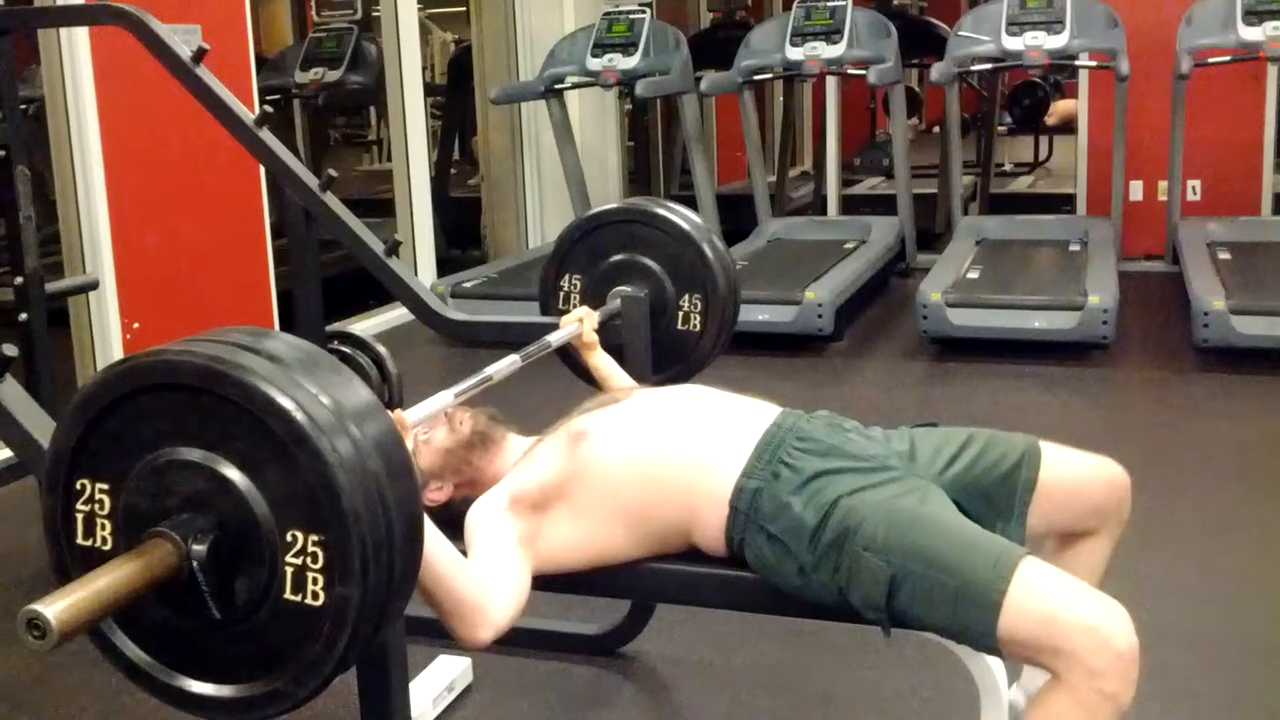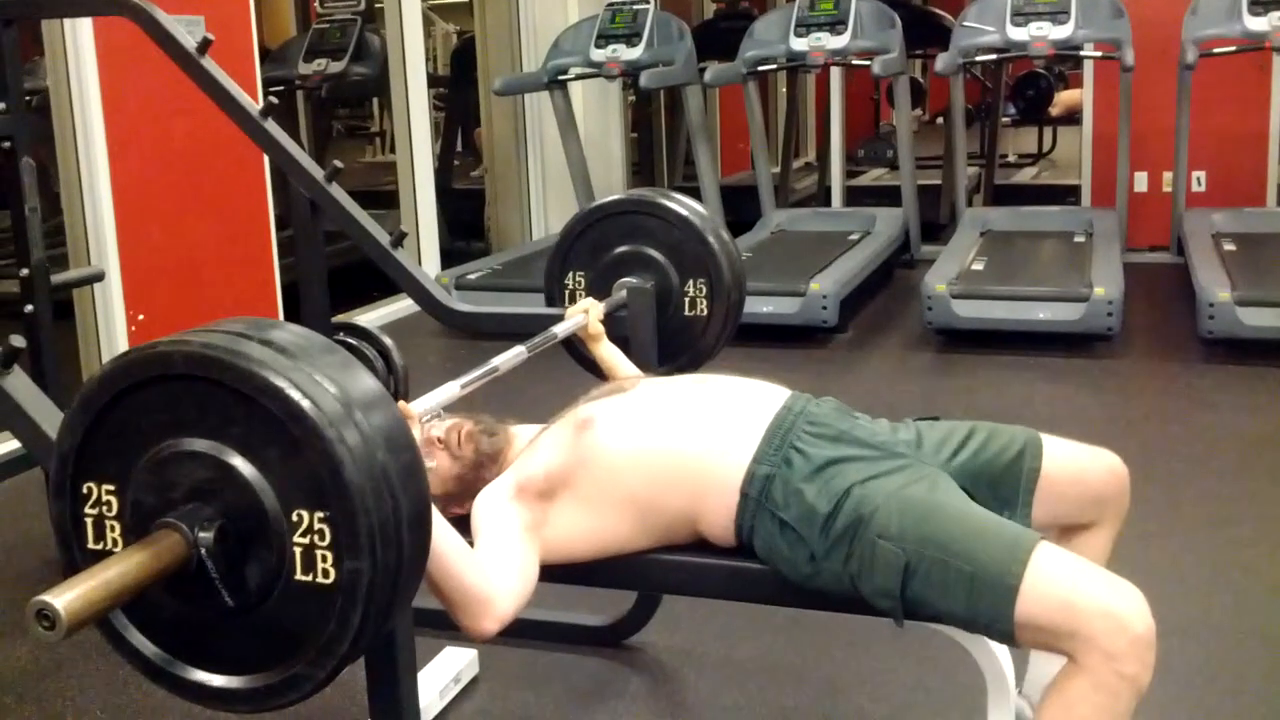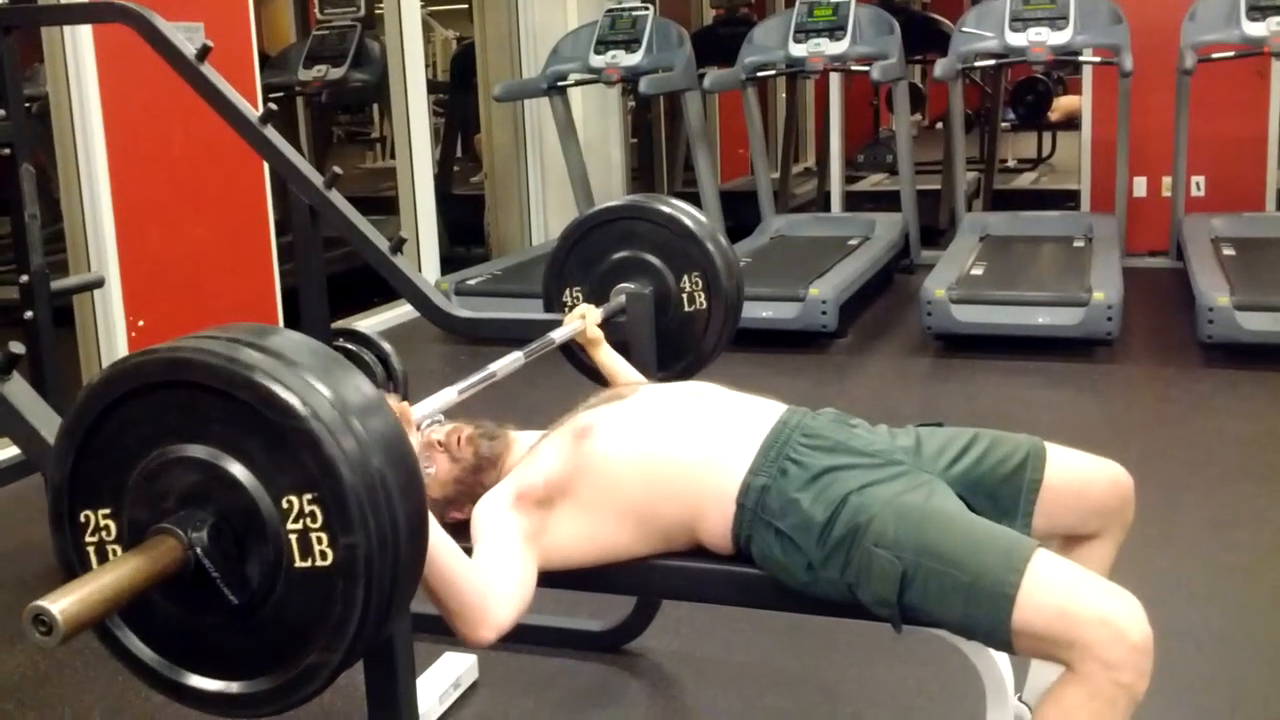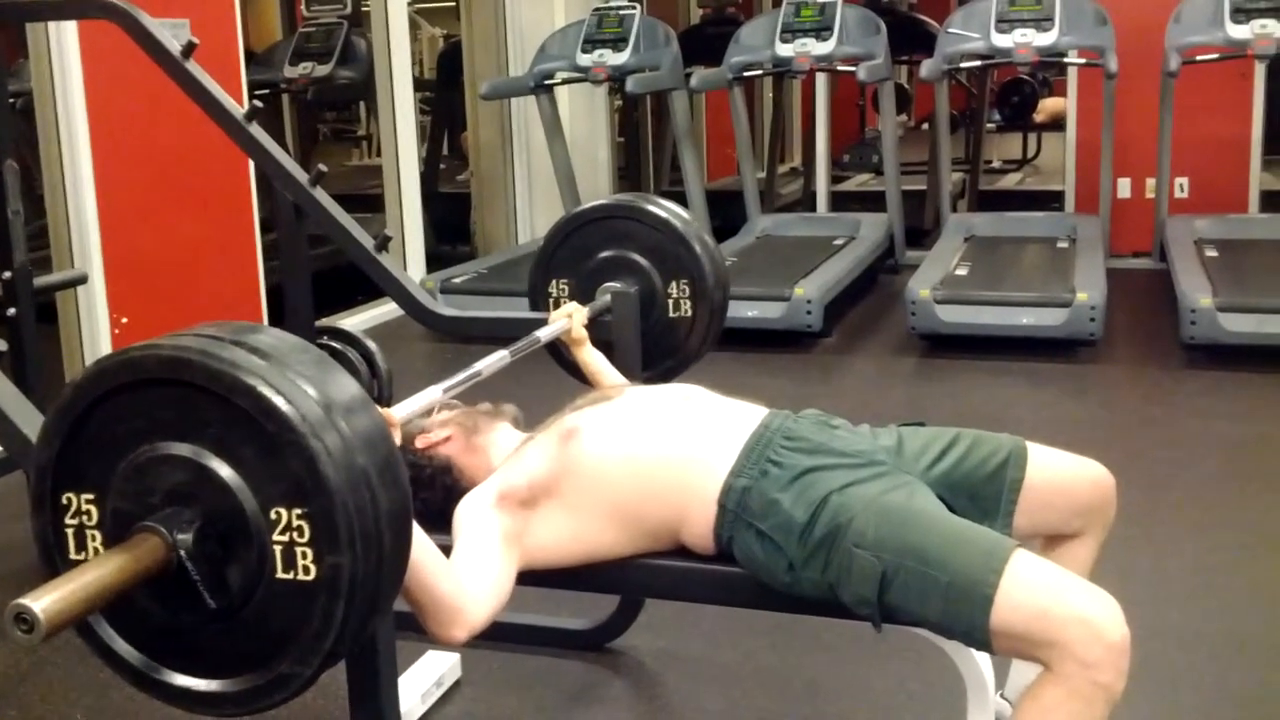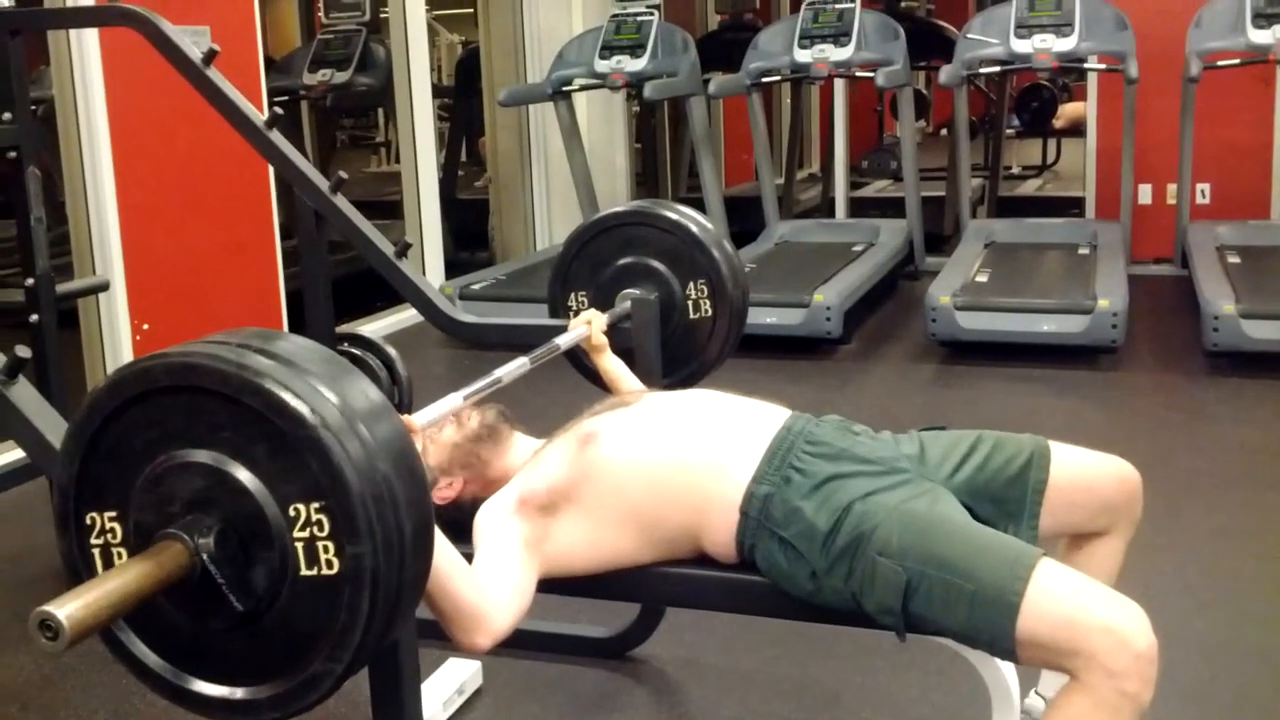
dt=1s
person 1, frame 1
left shoulder: (548, 456)
right shoulder: (502, 511)
right elbow: (483, 619)
left wrist: (591, 349)
left knee: (1103, 491)
right knee: (1102, 648)
person 1, frame 2
left shoulder: (552, 444)
right shoulder: (504, 502)
right elbow: (487, 608)
left wrist: (597, 339)
left knee: (1102, 482)
right knee: (1119, 631)
person 1, frame 3
left shoulder: (550, 451)
right shoulder: (505, 509)
right elbow: (486, 616)
left wrist: (597, 346)
left knee: (1107, 495)
right knee: (1117, 640)
person 1, frame 4
left shoulder: (543, 454)
right shoulder: (493, 506)
right elbow: (459, 614)
left wrist: (581, 346)
left knee: (1088, 493)
right knee: (1093, 639)
person 1, frame 5
left shoulder: (559, 462)
right shoulder: (513, 513)
right elbow: (481, 624)
left wrist: (601, 352)
left knee: (1115, 490)
right knee: (1121, 648)
